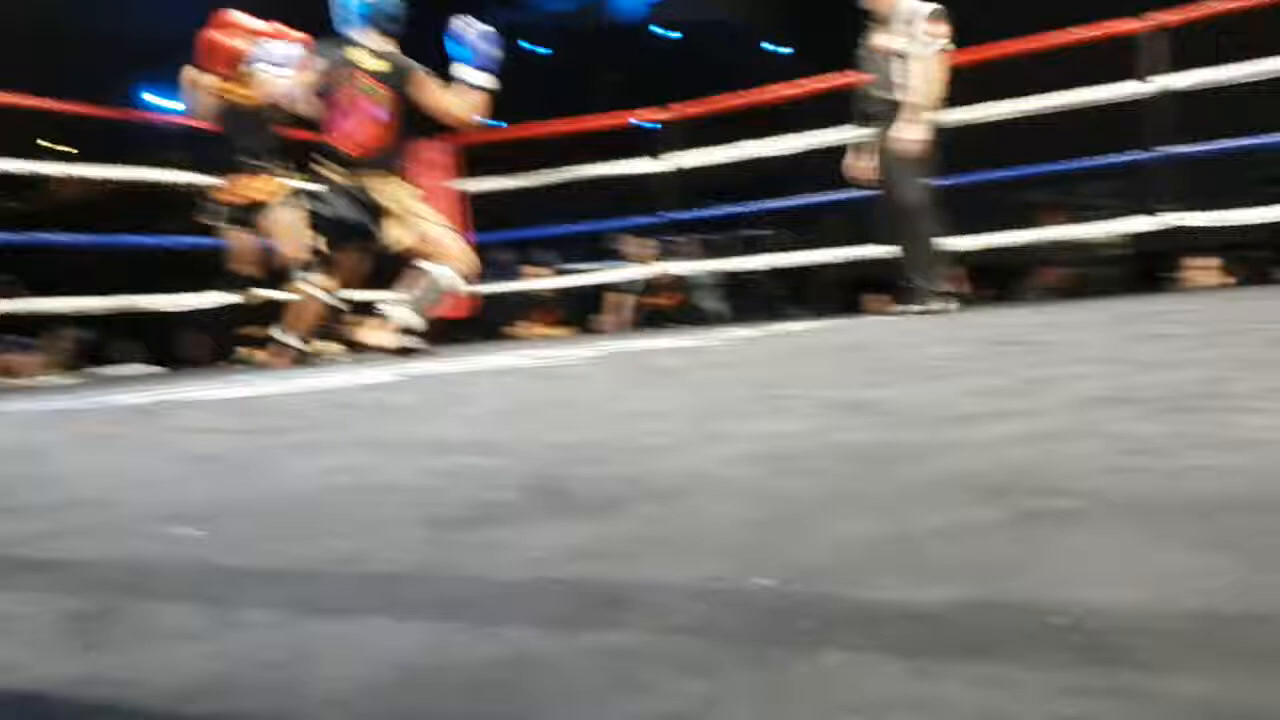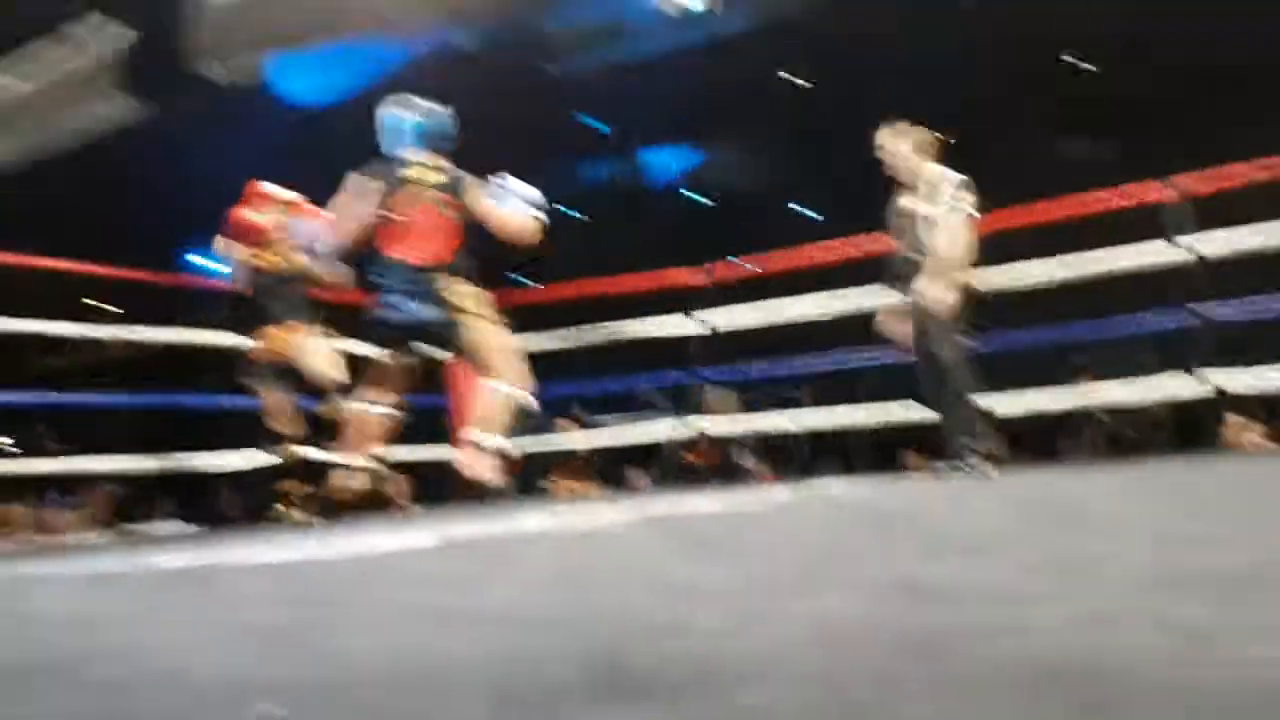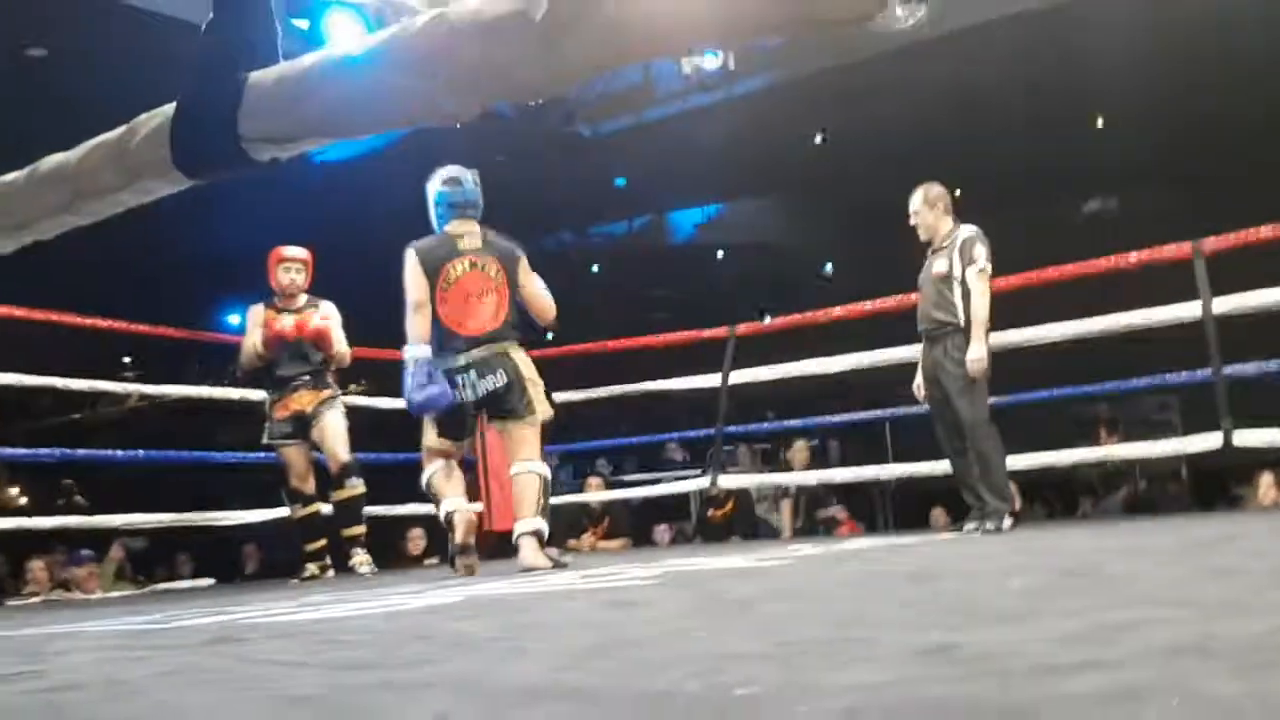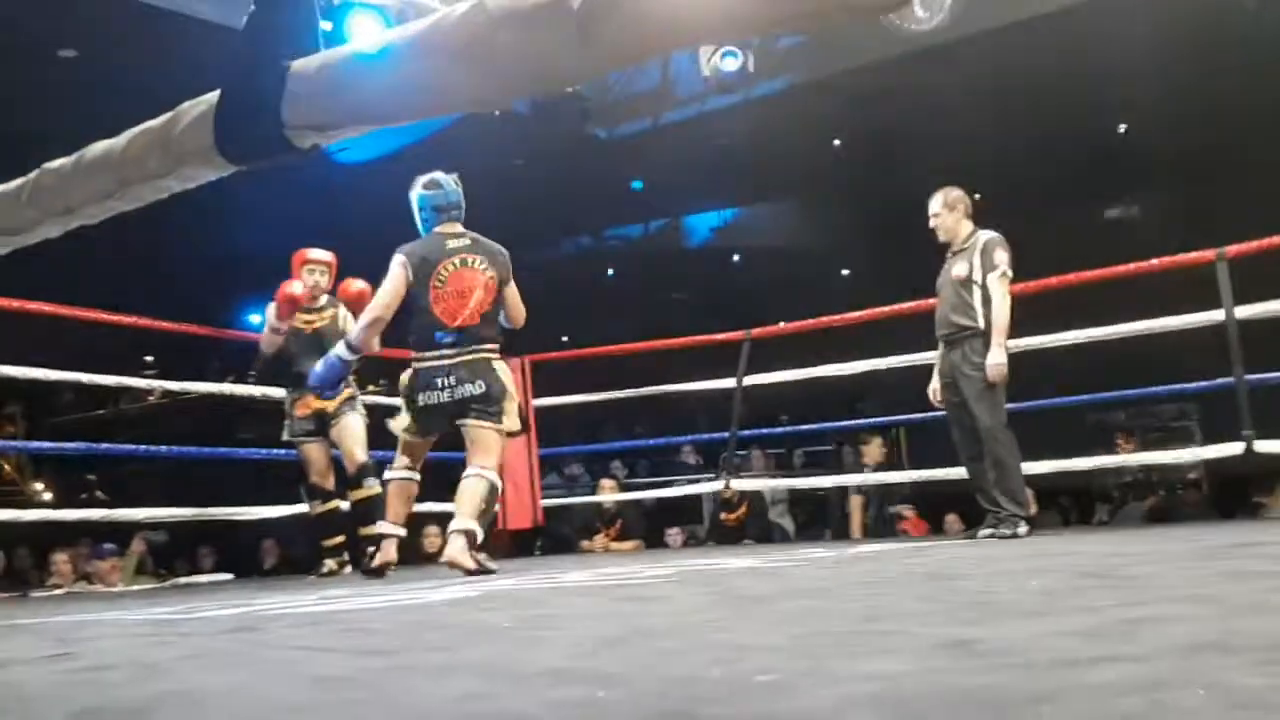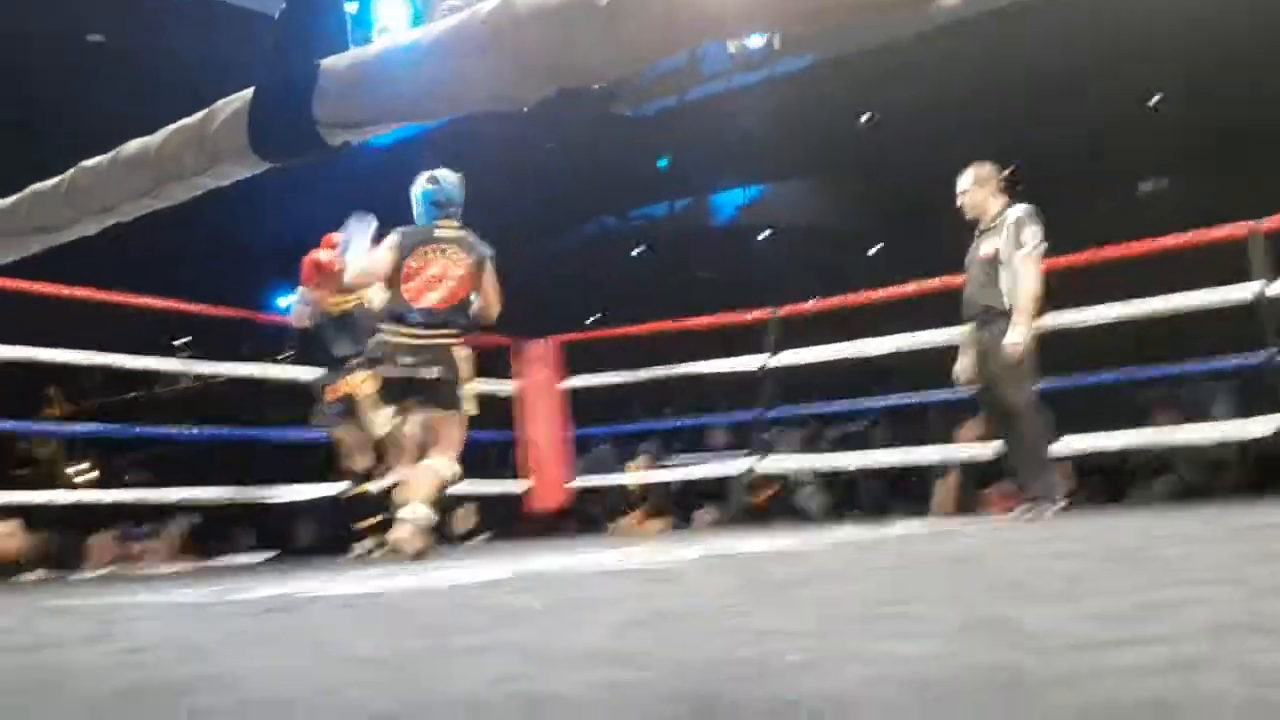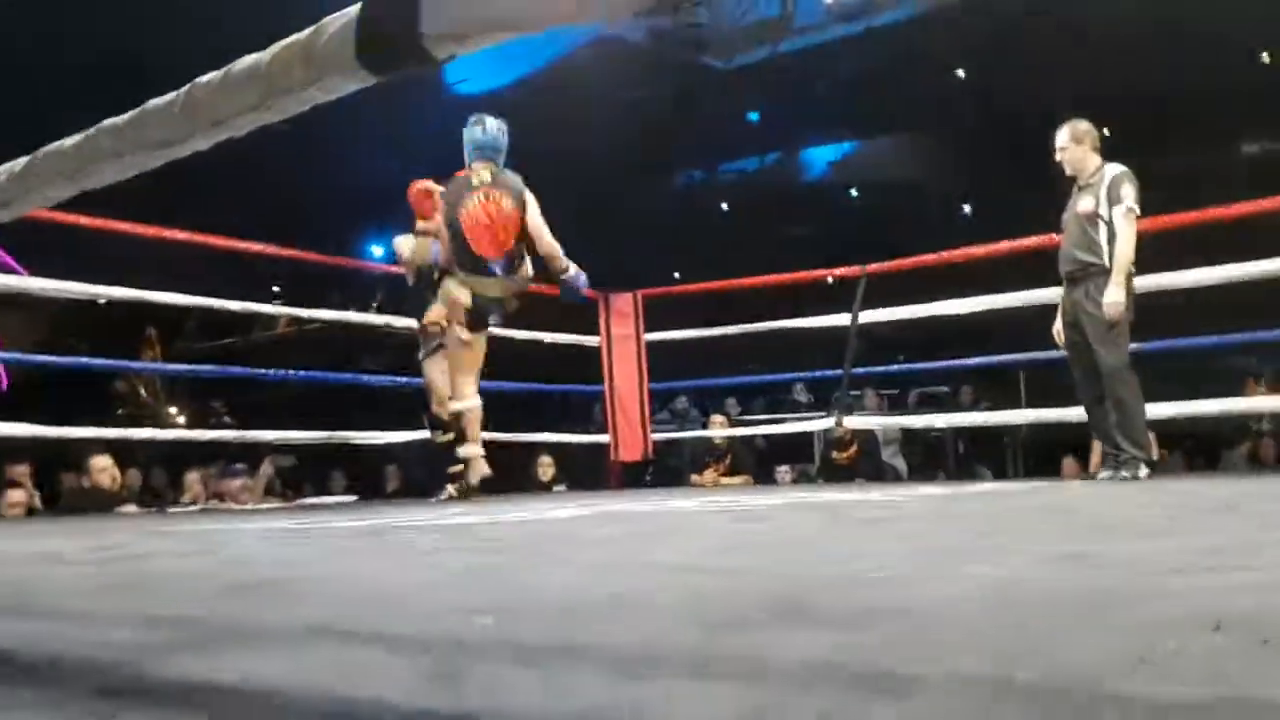
dt=0.3s
person 1, frame 1
left shoulder: (326, 60)
right shoulder: (405, 71)
left elbow: (300, 102)
right elbow: (462, 114)
right wrist: (477, 69)
left hip: (337, 189)
right hip: (379, 192)
left knee: (342, 272)
right knee: (456, 260)
left ankle: (285, 349)
right ankle: (393, 323)
person 1, frame 2
left shoulder: (376, 180)
right shoulder: (461, 185)
left elbow: (341, 233)
right elbow: (521, 232)
right wrist: (529, 204)
left hip: (396, 302)
right hip: (449, 297)
left knee: (382, 387)
right knee: (509, 374)
right ankle: (483, 453)
person 1, frame 3
left shoulder: (420, 252)
right shoulder: (508, 253)
left elbow: (417, 310)
right elbow: (545, 315)
left wrist: (418, 364)
right wrist: (542, 290)
left hip: (452, 372)
right hip: (504, 364)
left knee: (438, 459)
right knee: (526, 456)
left ankle: (459, 519)
right ankle: (530, 540)
person 1, frame 4
left shoulder: (409, 256)
right shoulder: (496, 253)
left elbow: (378, 314)
right elbow: (516, 318)
left wrist: (339, 358)
left hip: (430, 374)
right hip: (482, 370)
left knee: (408, 458)
right knee: (484, 464)
left ankle: (389, 544)
right ankle: (461, 540)
person 1, frame 5
left shoulder: (402, 237)
right shoulder: (478, 250)
left elbow: (358, 276)
right elbow: (489, 311)
left hip: (398, 349)
right hip: (446, 354)
left knee: (411, 431)
right knee: (445, 451)
left ankle: (408, 511)
right ankle: (413, 524)
person 1, frame 6
left shoulder: (450, 194)
right shoulder: (518, 187)
left elbow: (440, 250)
right elbow: (542, 238)
left wrist: (434, 251)
right wrist: (570, 272)
left hip: (468, 293)
right hip: (510, 283)
left knee: (464, 381)
left ankle: (475, 461)
person 2, frame 1
right shoulder: (877, 31)
left elbow: (933, 69)
left wrist: (914, 119)
right wrist: (865, 147)
left hip: (907, 129)
right hip: (884, 130)
left knee: (911, 203)
right knee: (898, 208)
left ankle: (933, 290)
right ankle: (920, 290)
person 2, frame 2
left shoulder: (949, 183)
right shoulder: (905, 194)
left elbow: (958, 237)
left wrist: (943, 282)
right wrist: (897, 311)
left hip: (938, 296)
right hip: (917, 297)
left knee: (950, 363)
right knee: (930, 373)
left ankle: (974, 449)
right ankle: (958, 449)
person 2, frame 3
left shoulder: (967, 238)
right shoulder: (932, 255)
left elbow: (979, 290)
left wrist: (978, 341)
right wrist: (922, 365)
left hip: (959, 344)
right hip: (934, 349)
left knee: (975, 423)
right knee: (950, 433)
left ankle: (999, 509)
right ankle: (979, 509)
person 2, frame 4
left shoulder: (988, 243)
right shoulder: (951, 258)
left elbow: (1000, 295)
left wrist: (998, 346)
right wrist: (938, 368)
left hip: (977, 349)
right hip: (952, 354)
left knee: (992, 428)
right knee: (966, 439)
left ankle: (1014, 515)
right ankle: (994, 514)
person 2, frame 5
left shoulder: (1019, 219)
right shoulder: (981, 235)
left elbow: (1029, 272)
left wrist: (1019, 325)
right wrist: (966, 350)
left hip: (1008, 329)
right hip: (982, 334)
left knee: (1022, 406)
right knee: (998, 414)
left ankle: (1045, 493)
right ankle: (1027, 492)
person 2, frame 6
left shoulder: (1116, 177)
right shoulder: (1078, 192)
left elbow: (1126, 232)
left wrist: (1117, 285)
right wrist: (1062, 308)
left hip: (1102, 287)
right hip: (1075, 292)
left knee: (1114, 369)
right knee: (1087, 379)
left ankle: (1135, 458)
right ankle: (1113, 457)
person 3, frame 1
left shoulder: (266, 75)
right shoulder: (201, 75)
right elbow: (201, 112)
right wrist: (218, 65)
left hip: (269, 179)
right hip: (232, 187)
left knee: (294, 258)
right knee: (243, 269)
person 3, frame 2
left shoulder: (298, 241)
right shoulder: (239, 244)
left elbow: (334, 277)
right elbow: (238, 283)
left wrist: (322, 245)
right wrist: (239, 251)
left hip: (301, 332)
right hip: (265, 344)
left knee: (331, 379)
right knee: (279, 421)
person 3, frame 3
left shoulder: (323, 308)
right shoulder: (259, 312)
left elbow: (344, 358)
right elbow: (246, 363)
left wrist: (330, 347)
right wrist: (266, 344)
left hip: (321, 394)
right hip: (282, 403)
left knee: (341, 461)
right knee: (299, 481)
left ankle: (356, 549)
right ankle: (318, 559)
person 3, frame 4
left shoulder: (340, 308)
right shoulder: (278, 308)
right elbow: (266, 350)
right wrist: (281, 319)
left hip: (339, 394)
right hip: (302, 402)
left knee: (358, 462)
right knee: (318, 479)
left ankle: (372, 547)
right ankle: (335, 555)
person 3, frame 5
left shoulder: (369, 292)
right shoulder: (313, 294)
right elbow: (299, 322)
right wrist: (311, 290)
left hip: (369, 378)
right hip: (335, 384)
left knee: (383, 437)
right knee: (353, 460)
person 3, frame 6
right shoulder: (405, 241)
right elbow: (414, 258)
right wrist: (424, 222)
right hip: (431, 328)
right knee: (439, 402)
right ankle: (454, 478)
